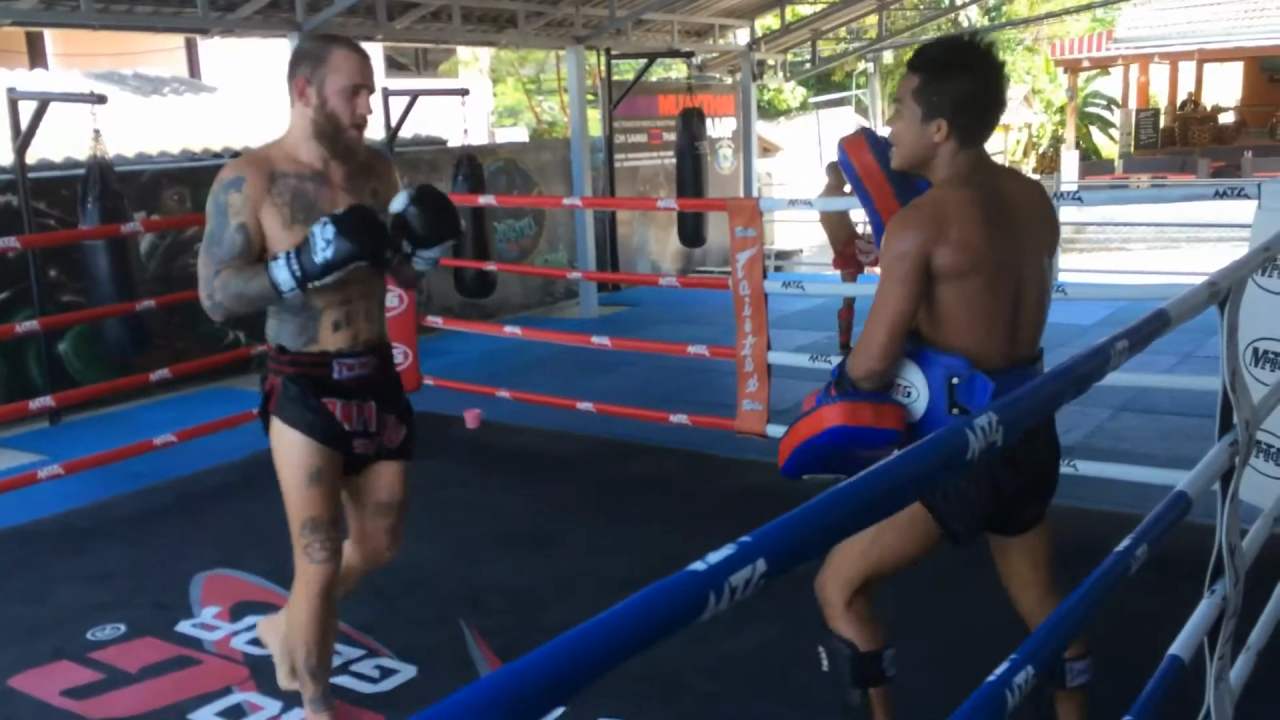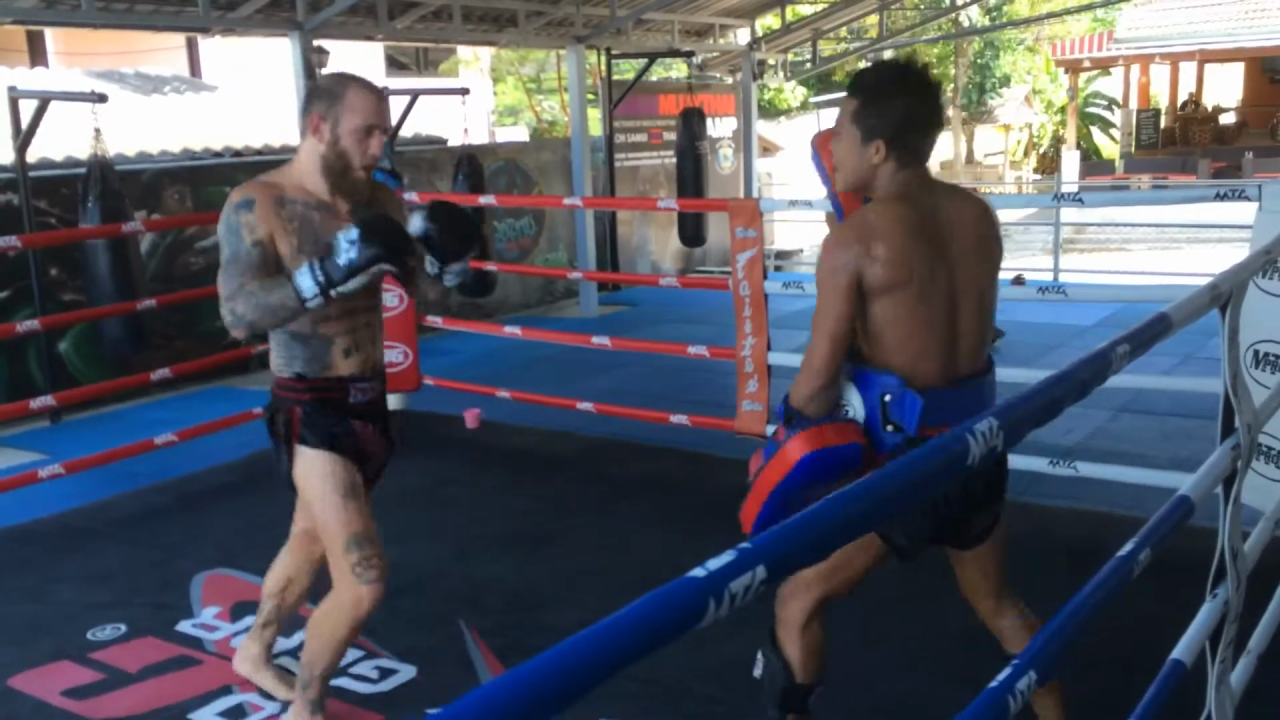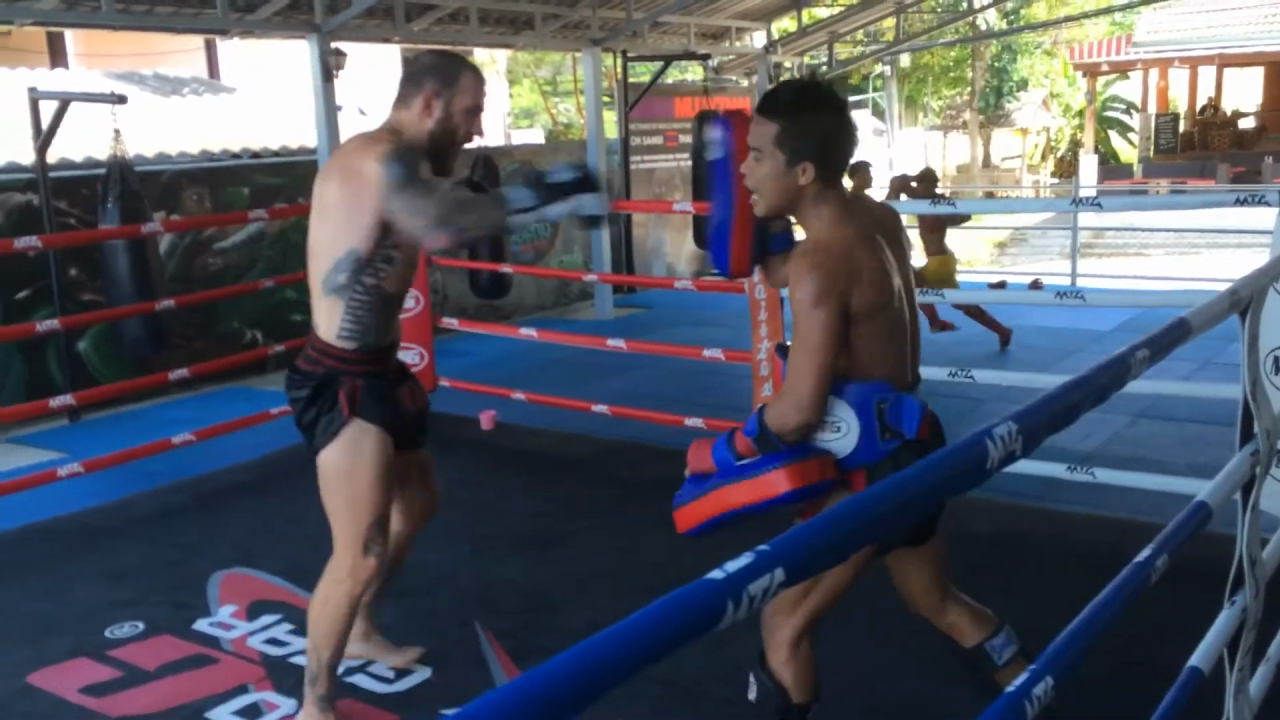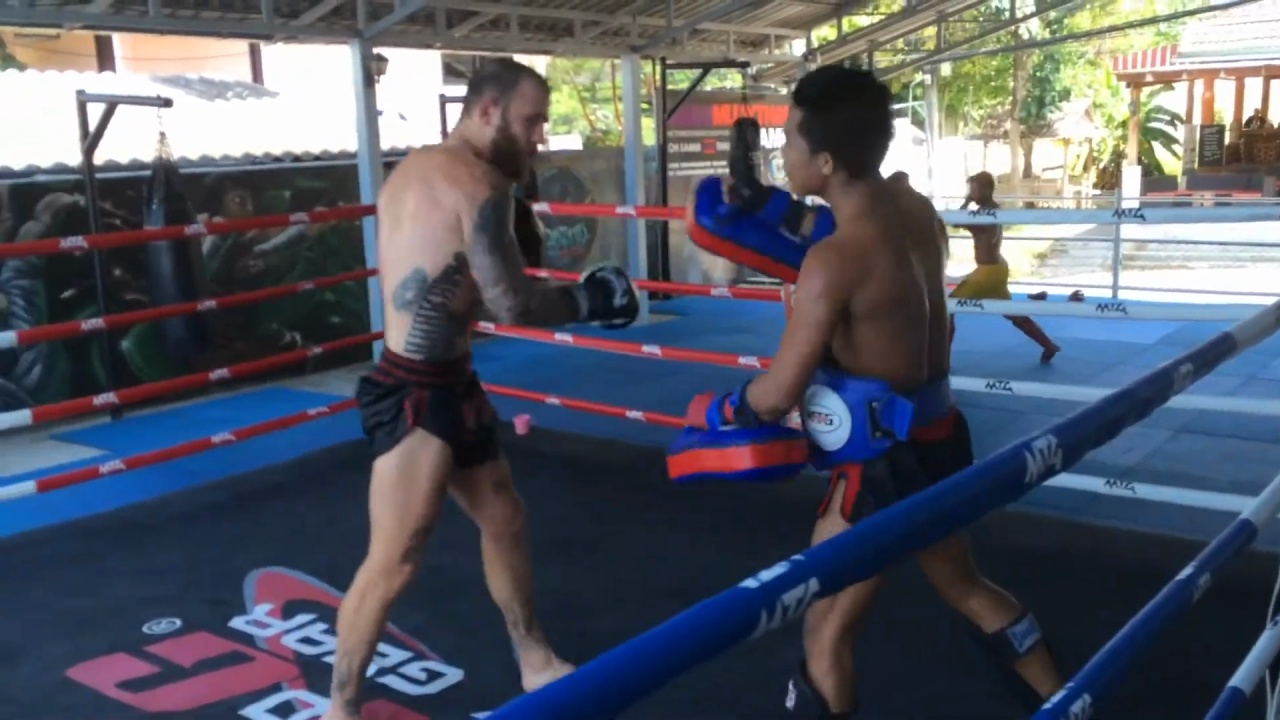
dt=0.2s
person 1, frame 1
left shoulder: (375, 169)
right shoulder: (248, 179)
left elbow: (407, 275)
right elbow: (217, 296)
left wrist: (422, 241)
right wrist: (306, 262)
left hip: (376, 379)
right hip: (303, 392)
left knee: (376, 545)
right knee: (318, 566)
left ankle: (286, 629)
person 1, frame 2
left shoulder: (380, 200)
right shoulder: (257, 204)
left elbow: (437, 295)
right elbow: (242, 315)
left wrist: (444, 250)
right wrist: (331, 271)
left hip: (367, 402)
right hip: (312, 415)
left knee: (313, 544)
right knee: (364, 584)
left ankle: (254, 650)
person 1, frame 3
left shoulder: (365, 156)
right shoulder: (383, 157)
right elbow: (434, 226)
right wrist: (541, 197)
left hip: (367, 372)
right hip: (342, 384)
left knee: (415, 507)
right knee: (360, 556)
left ankle: (359, 631)
person 1, frame 4
left shoulder: (421, 171)
right shoulder: (477, 179)
right elbow: (510, 302)
left wrist: (479, 261)
right wrist: (591, 300)
left hip: (447, 380)
right hip: (419, 392)
left knee: (505, 521)
right knee: (392, 565)
left ankle: (535, 661)
person 2, frame 1
left shoulder: (922, 221)
right shoulder: (1034, 201)
left elbow: (874, 361)
left wrist: (835, 392)
right hip: (1027, 434)
left knee: (838, 589)
right knee: (1041, 604)
person 2, frame 2
left shoulder: (855, 239)
right shoulder: (977, 216)
left elbow: (817, 380)
left wrist: (789, 439)
left hip: (905, 461)
left knee: (795, 607)
right knee: (997, 603)
person 2, frame 3
left shoulder: (819, 266)
right shoulder: (877, 218)
left elbow: (798, 410)
left wrist: (740, 446)
left hip: (870, 468)
right hip: (914, 451)
left knee: (784, 626)
right knee: (938, 601)
person 2, frame 4
left shoulder: (834, 261)
right shoulder: (916, 210)
left elbow: (779, 392)
left wrist: (726, 412)
left hip: (880, 465)
right hip: (938, 442)
left knee: (825, 631)
right knee: (965, 586)
